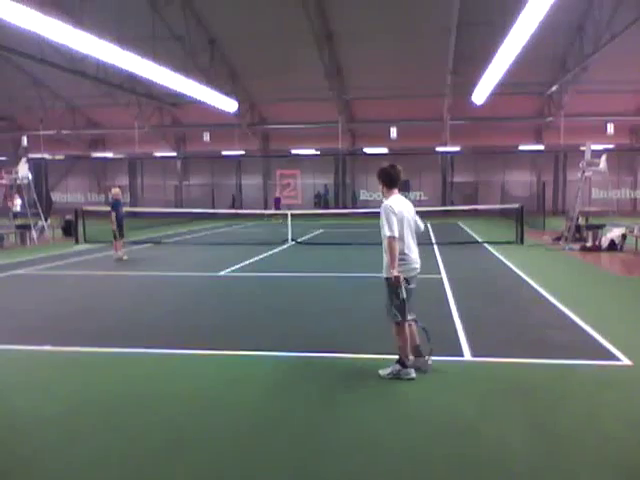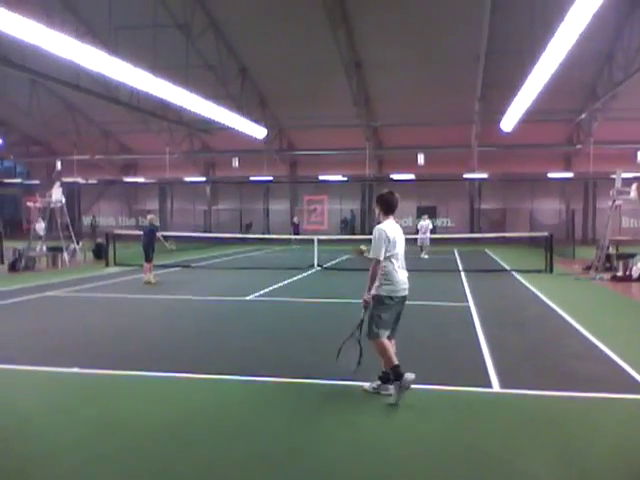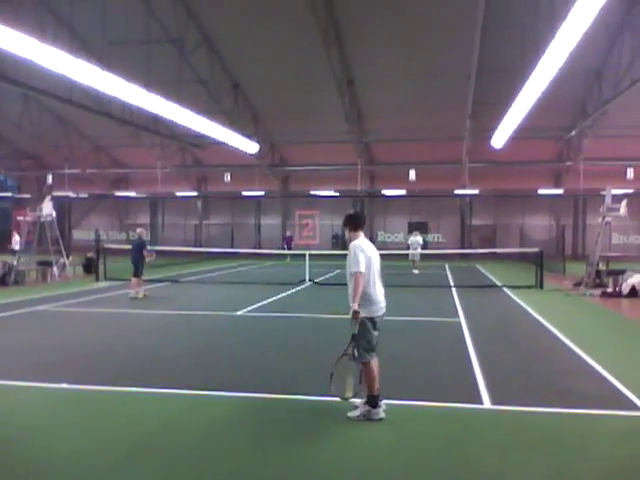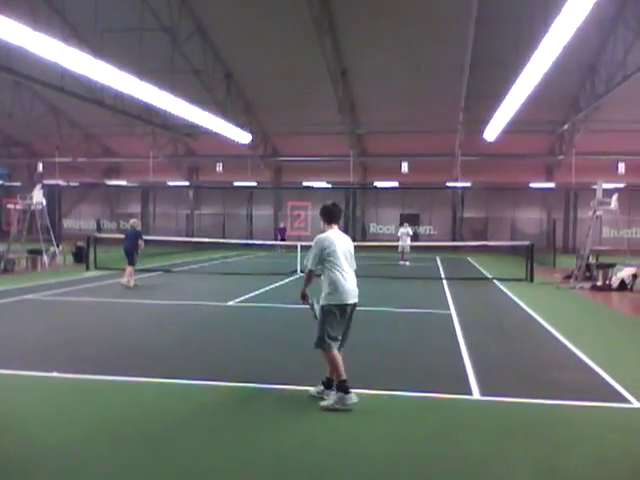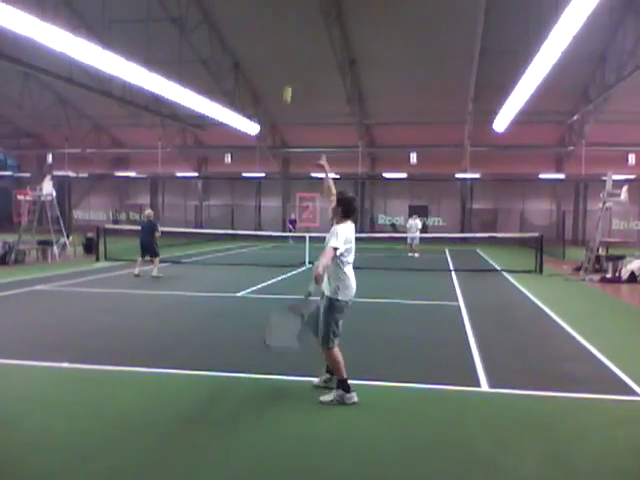
dt=1s
person 1, frame 1
left shoulder: (388, 206)
right shoulder: (406, 203)
left elbow: (392, 239)
right elbow: (420, 228)
left wrist: (394, 268)
left hip: (399, 269)
right hip: (412, 265)
left knee: (398, 318)
right knee: (406, 314)
left ankle: (404, 366)
right ankle: (417, 356)
person 1, frame 2
left shoulder: (381, 229)
right shoulder: (397, 229)
left elbow: (377, 264)
left wrist: (368, 291)
right wrist: (369, 254)
left hip: (386, 289)
right hip: (400, 288)
left knee: (376, 334)
right knee: (387, 335)
left ankle: (399, 376)
right ankle: (386, 380)
person 1, frame 3
left shoulder: (356, 246)
right shoulder: (370, 246)
left elbow: (359, 275)
left wrist: (355, 303)
left hip: (365, 308)
right hip: (376, 305)
left knee: (365, 357)
right knee: (371, 355)
left ankle: (373, 407)
right ankle: (375, 399)
person 1, frame 4
left shoulder: (322, 239)
right shoulder: (347, 240)
left elbow: (311, 270)
left wrist: (303, 290)
left hip: (334, 296)
right hip: (351, 295)
left knee: (327, 344)
right knee: (336, 344)
left ankle: (344, 391)
right ankle: (329, 386)
person 1, frame 5
left shoulder: (340, 231)
right shoulder: (347, 225)
left elbow: (331, 250)
right elbow: (333, 195)
left wrist: (320, 266)
right wrist: (326, 171)
left hip: (337, 291)
right hip: (334, 289)
left knee: (328, 342)
right knee: (320, 329)
left ankle: (345, 390)
right ankle: (332, 374)
